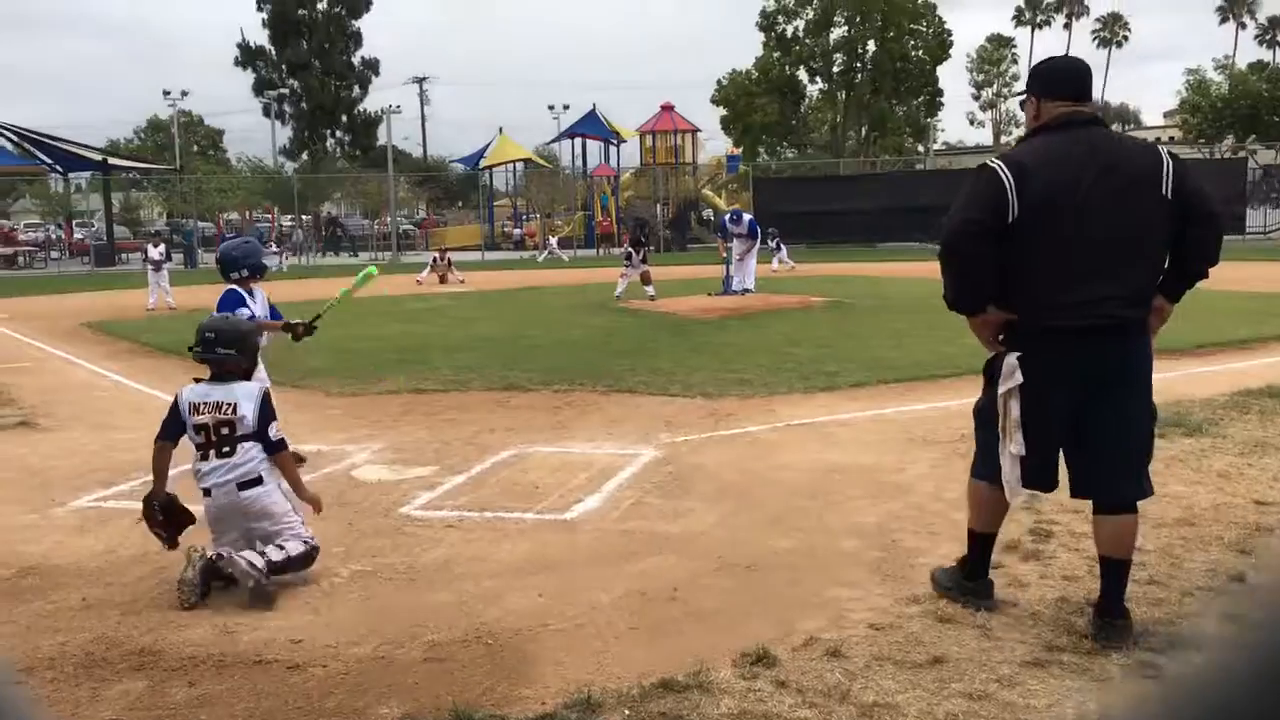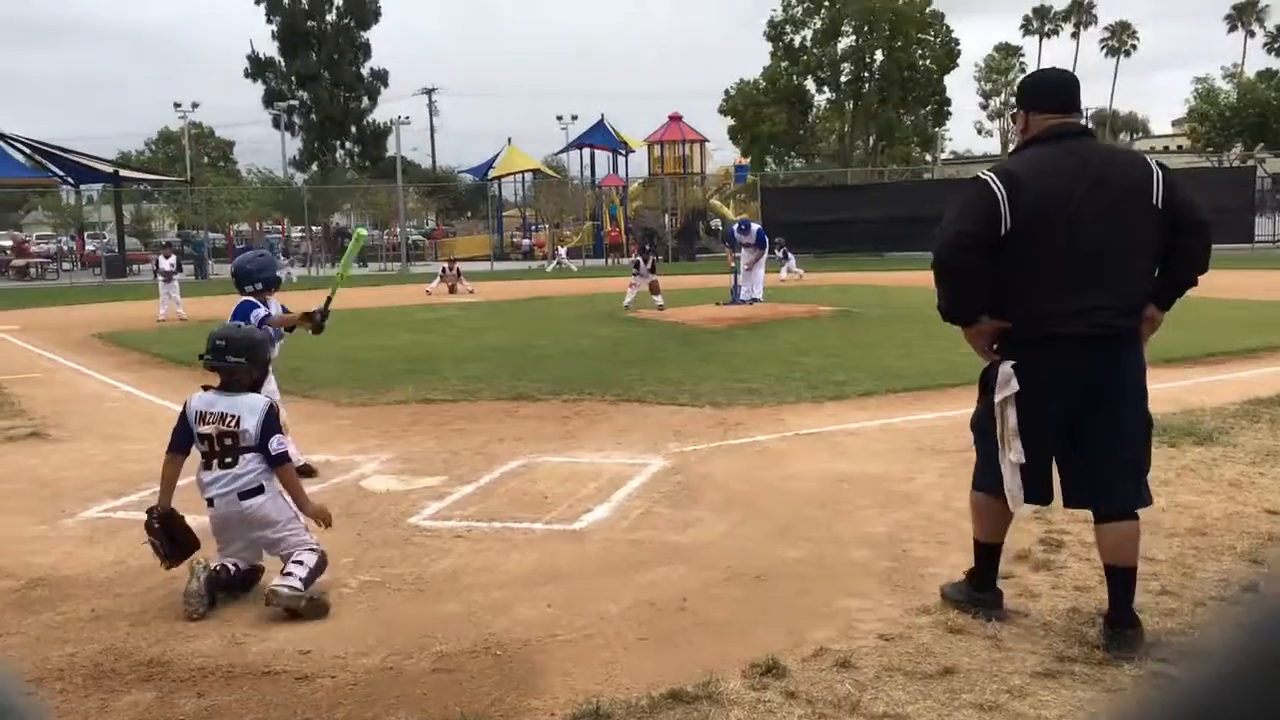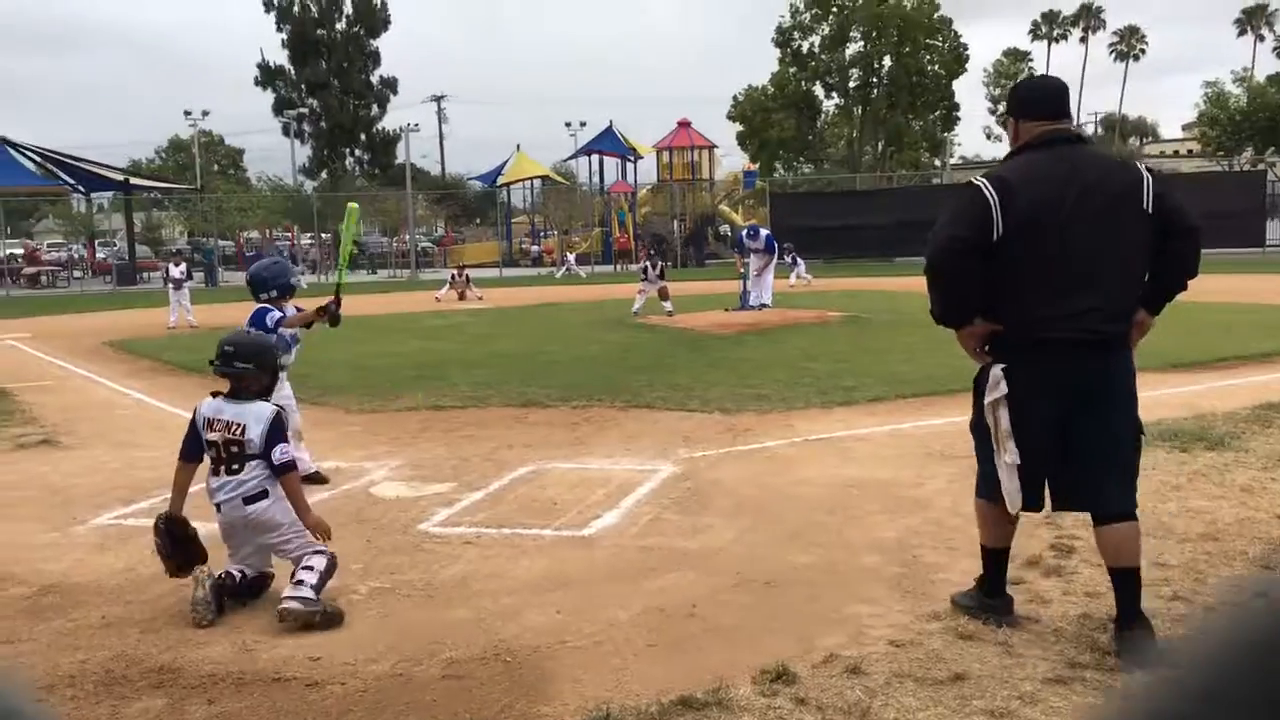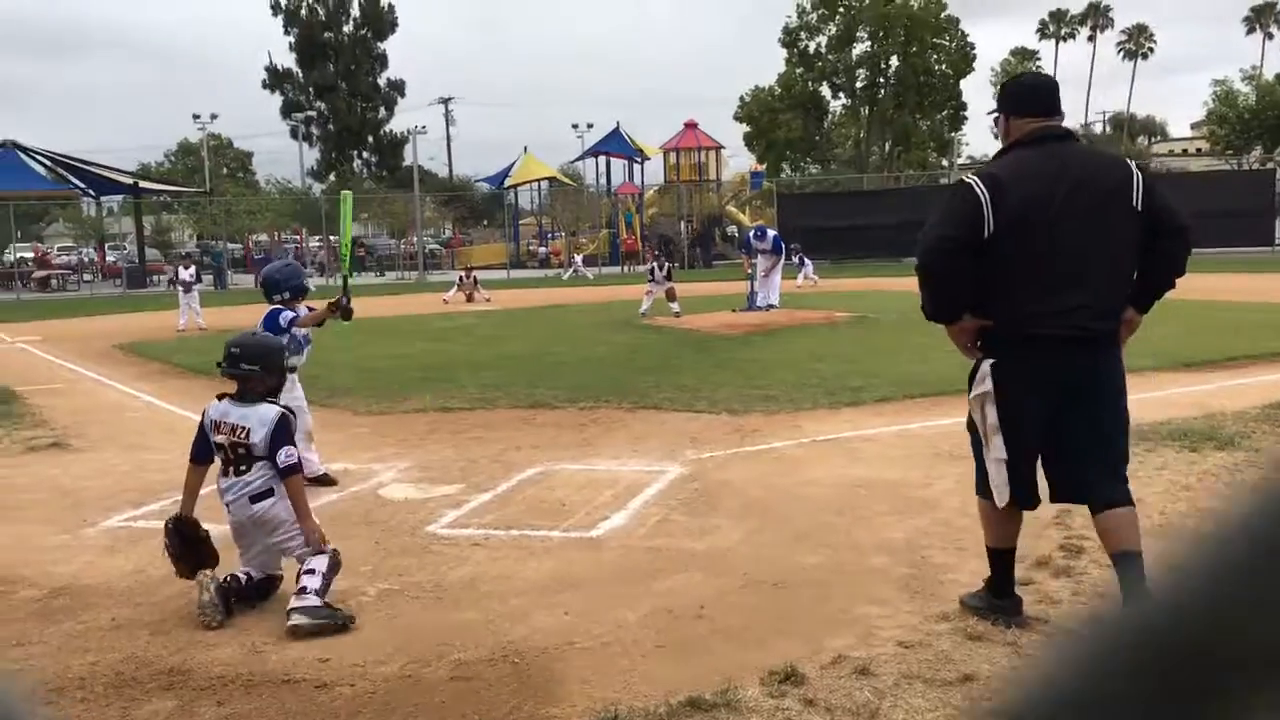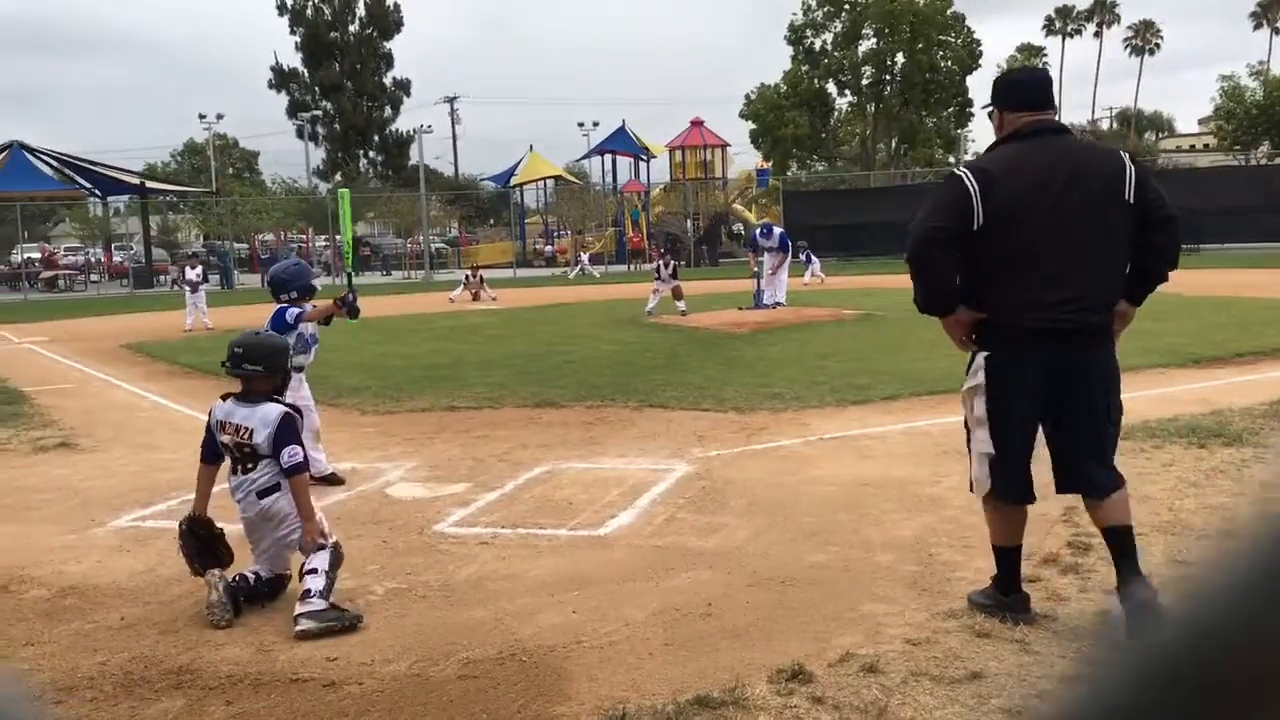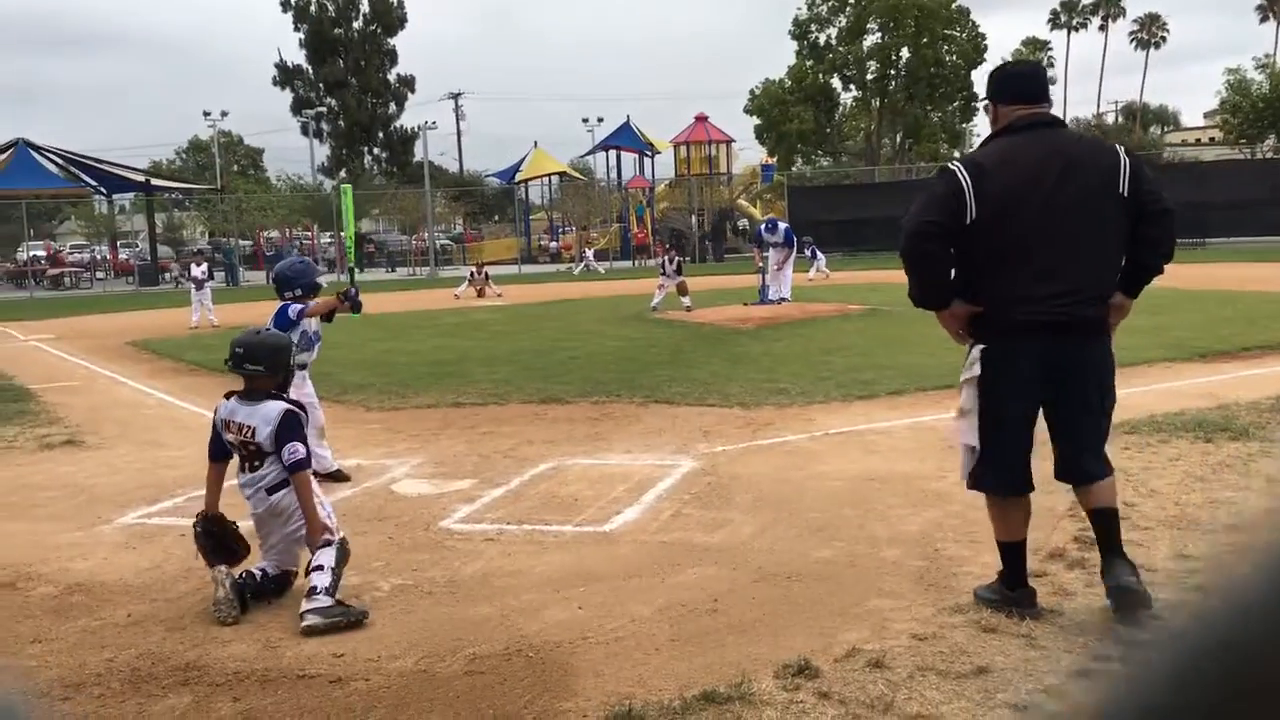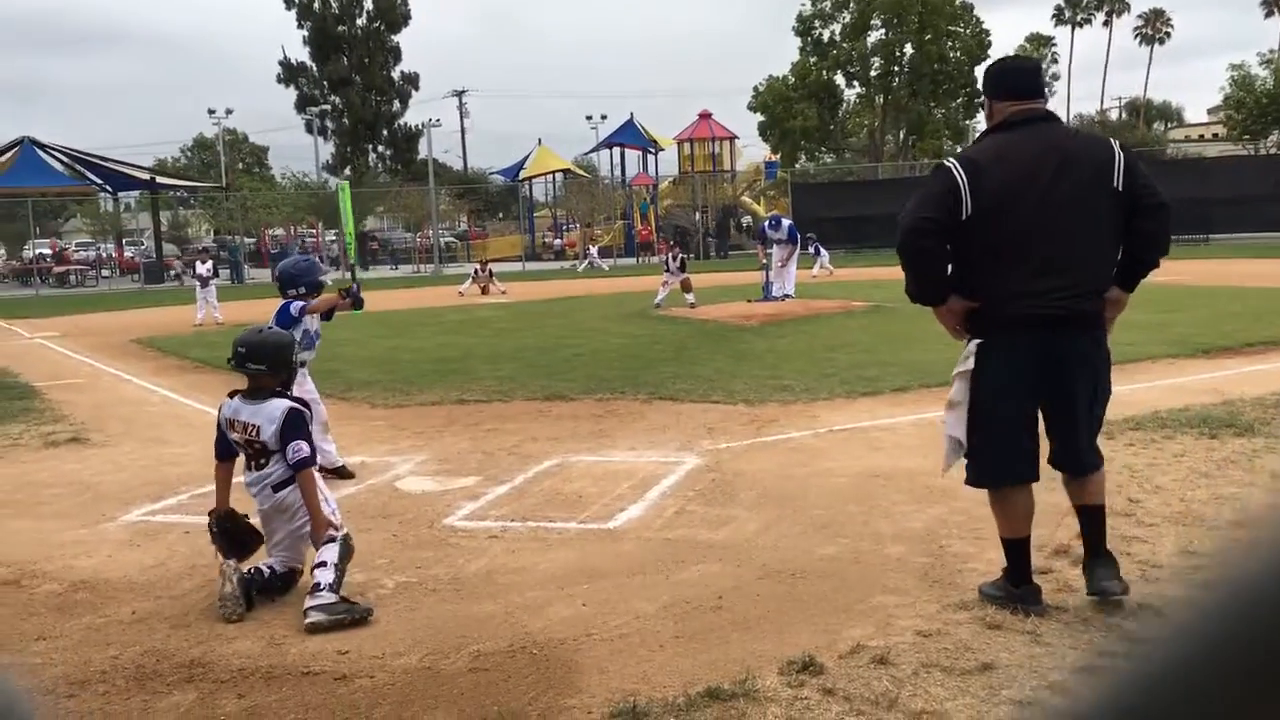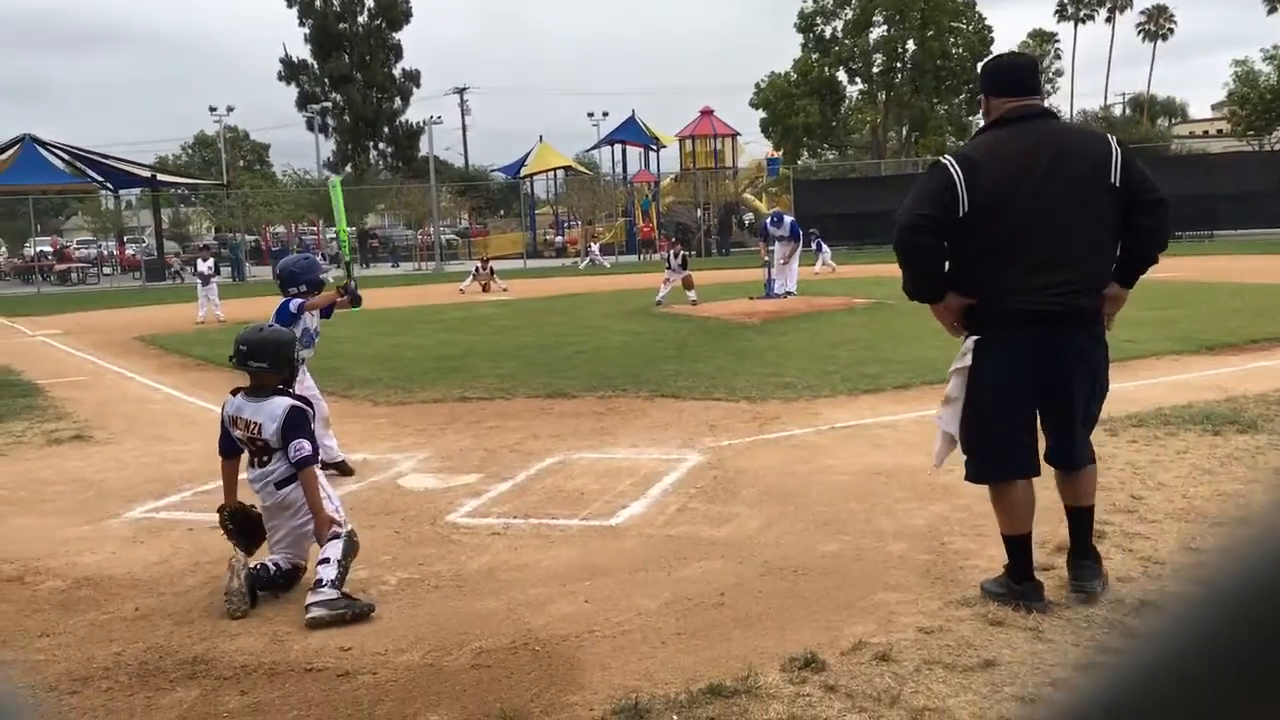
dt=0.1s
person 1, frame 1
left shoulder: (1013, 168)
right shoulder: (1154, 161)
left elbow: (961, 240)
right elbow: (1205, 226)
left wrist: (975, 306)
right wrist: (1165, 293)
left hip: (1036, 346)
right hip: (1124, 345)
left knee: (998, 458)
right knee: (1117, 481)
left ankle: (973, 575)
right ankle: (1112, 610)
person 1, frame 2
left shoulder: (1006, 180)
right shoulder: (1143, 171)
left elbow: (954, 251)
right elbow: (1194, 234)
left wrist: (969, 316)
right wrist: (1156, 302)
left hip: (1031, 355)
right hip: (1116, 354)
left knee: (998, 470)
right knee: (1116, 489)
left ankle: (982, 585)
right ankle: (1122, 617)
person 1, frame 3
left shoulder: (995, 187)
right shoulder: (1132, 176)
left elbow: (947, 257)
right elbow: (1183, 240)
left wrist: (963, 319)
right wrist: (1145, 307)
left hip: (1022, 359)
right hip: (1107, 359)
left knee: (1002, 476)
right knee: (1113, 492)
left ankle: (992, 593)
right ankle: (1132, 621)
person 1, frame 4
left shoulder: (987, 183)
right shoulder: (1122, 174)
left elbow: (936, 254)
right elbow: (1173, 238)
left wrist: (952, 315)
right wrist: (1136, 304)
left hip: (1014, 356)
right hip: (1097, 354)
left knee: (999, 477)
right knee: (1105, 481)
left ankle: (1002, 593)
right ankle: (1139, 598)
person 1, frame 5
left shoulder: (979, 177)
right shoulder: (1115, 166)
left elbow: (927, 244)
right elbow: (1164, 229)
left wrist: (947, 308)
right wrist: (1129, 297)
left hip: (1008, 348)
right hip: (1090, 346)
left knee: (1002, 471)
right knee: (1096, 468)
left ankle: (1008, 590)
right ankle: (1131, 580)
person 1, frame 6
left shoulder: (973, 170)
right shoulder: (1110, 159)
left elbow: (920, 238)
right elbow: (1159, 222)
left wrist: (941, 301)
right wrist: (1125, 289)
left hip: (1005, 342)
right hip: (1086, 338)
left knee: (1000, 465)
right knee: (1088, 456)
left ankle: (1015, 586)
right ankle: (1116, 563)
person 1, frame 7
left shoulder: (969, 167)
right shoulder: (1106, 154)
left elbow: (916, 235)
right elbow: (1154, 216)
left wrist: (939, 297)
right wrist: (1121, 283)
left hip: (1002, 337)
right hip: (1082, 332)
left knee: (1004, 461)
right knee: (1079, 449)
left ankle: (1020, 582)
right ankle: (1099, 560)
person 1, frame 8
left shoulder: (965, 164)
right shoulder: (1102, 149)
left elbow: (912, 232)
right elbow: (1153, 212)
left wrist: (937, 294)
right wrist: (1121, 280)
left hip: (1000, 333)
right hip: (1080, 328)
left knee: (1004, 457)
right knee: (1073, 445)
left ankle: (1022, 578)
right ankle: (1083, 558)
person 2, frame 1
left shoulder: (186, 396)
right shoulder: (255, 393)
left elbow: (163, 444)
right elbow: (277, 449)
left wrist: (158, 491)
right wrist: (301, 490)
left hip: (214, 496)
right hip: (256, 488)
left knee: (234, 554)
right knee: (303, 546)
left ankle: (206, 567)
right ankle: (257, 565)
person 2, frame 2
left shoulder: (195, 404)
right shoulder: (261, 407)
left elbow: (174, 456)
right elbow: (280, 462)
left wrist: (164, 506)
right wrist: (306, 505)
left hip: (218, 506)
right hip: (259, 498)
left knee: (242, 568)
right knee: (310, 552)
left ankle: (213, 577)
right ankle: (289, 586)
person 2, frame 3
left shoulder: (204, 410)
right shoulder: (268, 415)
left elbow: (186, 463)
right elbow: (284, 470)
left wrist: (174, 514)
right wrist: (306, 515)
left hip: (227, 510)
right hip: (266, 503)
left knee: (254, 576)
right knee: (319, 554)
left ankle: (217, 585)
right ankle: (299, 597)
person 2, frame 4
left shoulder: (212, 411)
right shoulder: (275, 417)
left elbow: (197, 465)
right elbow: (290, 473)
left wrist: (185, 516)
right wrist: (308, 522)
left hip: (237, 510)
right hip: (272, 502)
left knee: (262, 576)
right knee: (322, 553)
left ankle: (224, 588)
right ankle: (305, 606)
person 2, frame 5
left shoulder: (219, 411)
right shoulder: (280, 416)
left elbow: (208, 465)
right elbow: (295, 472)
left wrist: (199, 515)
right wrist: (309, 521)
left hip: (249, 505)
right hip: (281, 496)
left knee: (272, 574)
right knee: (324, 548)
left ankle: (230, 586)
right ankle: (312, 609)
person 2, frame 6
left shoulder: (225, 409)
right shoulder: (283, 413)
left elbow: (216, 463)
right elbow: (298, 469)
left wrist: (210, 513)
right wrist: (313, 518)
left hip: (258, 501)
right hip: (288, 492)
left knee: (279, 570)
right knee: (330, 545)
left ankle: (237, 583)
right ankle: (318, 606)
person 2, frame 7
left shoulder: (228, 408)
right shoulder: (287, 412)
left elbow: (223, 461)
right elbow: (302, 467)
left wrist: (222, 509)
right wrist: (317, 516)
left hip: (265, 498)
right hip: (295, 489)
left knee: (284, 567)
left ankle: (244, 580)
right ankle: (322, 602)
person 2, frame 8
left shoulder: (231, 406)
right shoulder: (289, 409)
left elbow: (229, 458)
right elbow: (304, 465)
left wrist: (230, 505)
right wrist: (319, 514)
left hip: (268, 495)
right hip: (297, 487)
left knee: (288, 563)
left ankle: (249, 575)
right ankle: (324, 598)
person 3, frame 1
left shoulder: (259, 294)
right shoulder: (232, 296)
left elbow: (276, 319)
right elbow: (252, 322)
left wrist: (294, 326)
right wrist: (286, 327)
person 3, frame 2
left shoulder: (273, 302)
right shoulder: (246, 306)
left elbow: (290, 322)
right elbow: (271, 321)
left wrist: (311, 318)
right wrist: (305, 317)
left hip: (266, 373)
left knee: (278, 417)
left ankle: (293, 462)
person 3, frame 3
left shoulder: (289, 308)
right shoulder: (262, 313)
left elbow: (309, 319)
right elbow: (288, 323)
left wrist: (328, 311)
right wrist: (319, 312)
left hip: (280, 378)
left knee: (293, 423)
left ankle: (304, 468)
person 3, frame 4
left shoulder: (301, 309)
right shoulder: (275, 314)
left elbow: (320, 316)
right elbow: (302, 323)
left wrist: (340, 308)
right wrist: (331, 308)
left hip: (291, 379)
left knee: (304, 424)
left ankle: (312, 469)
person 3, frame 5
left shoulder: (307, 309)
right shoulder: (283, 313)
left elbow: (331, 313)
right elbow: (308, 317)
left wrist: (346, 306)
right wrist: (338, 303)
left hip: (298, 378)
left knee: (311, 424)
left ankle: (319, 469)
person 3, frame 6
left shoulder: (311, 306)
right shoulder: (286, 310)
left elbow: (335, 309)
right elbow: (310, 312)
left wrist: (350, 302)
right wrist: (341, 297)
left hip: (301, 376)
left knee: (316, 421)
left ankle: (324, 466)
person 3, frame 7
left shoulder: (313, 305)
right shoulder: (288, 308)
left elbow: (338, 307)
right elbow: (314, 308)
left wrist: (352, 299)
right wrist: (343, 293)
left hip: (301, 373)
left knee: (319, 416)
left ankle: (330, 461)
person 3, frame 8
left shoulder: (313, 304)
right shoulder: (288, 306)
left elbow: (338, 304)
right elbow: (311, 305)
left wrist: (350, 297)
right wrist: (341, 290)
left hip: (300, 370)
left knee: (320, 412)
left ankle: (331, 456)
